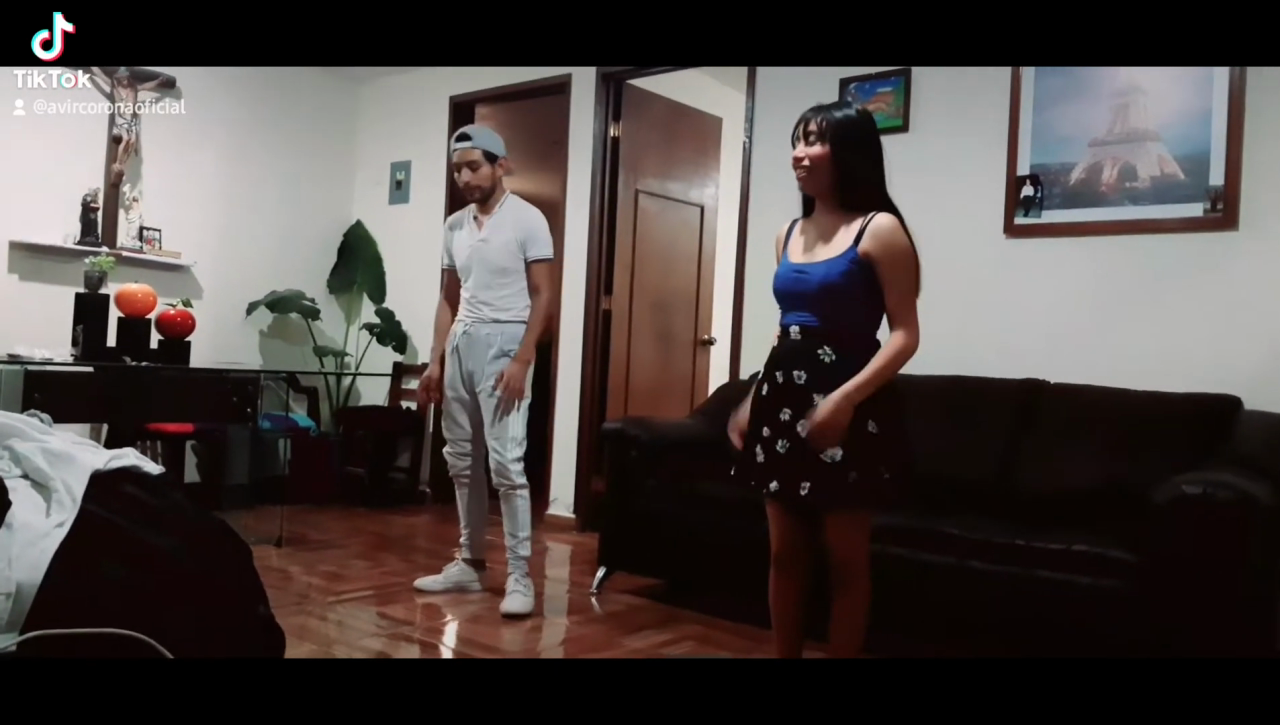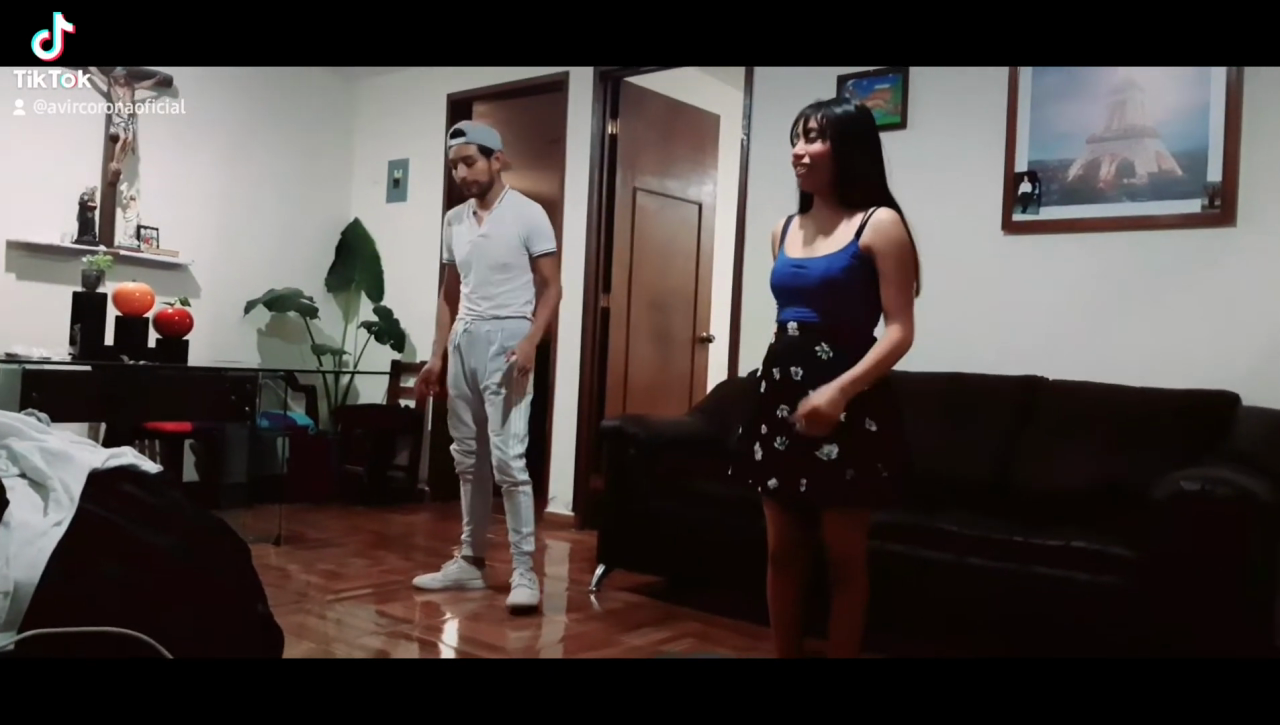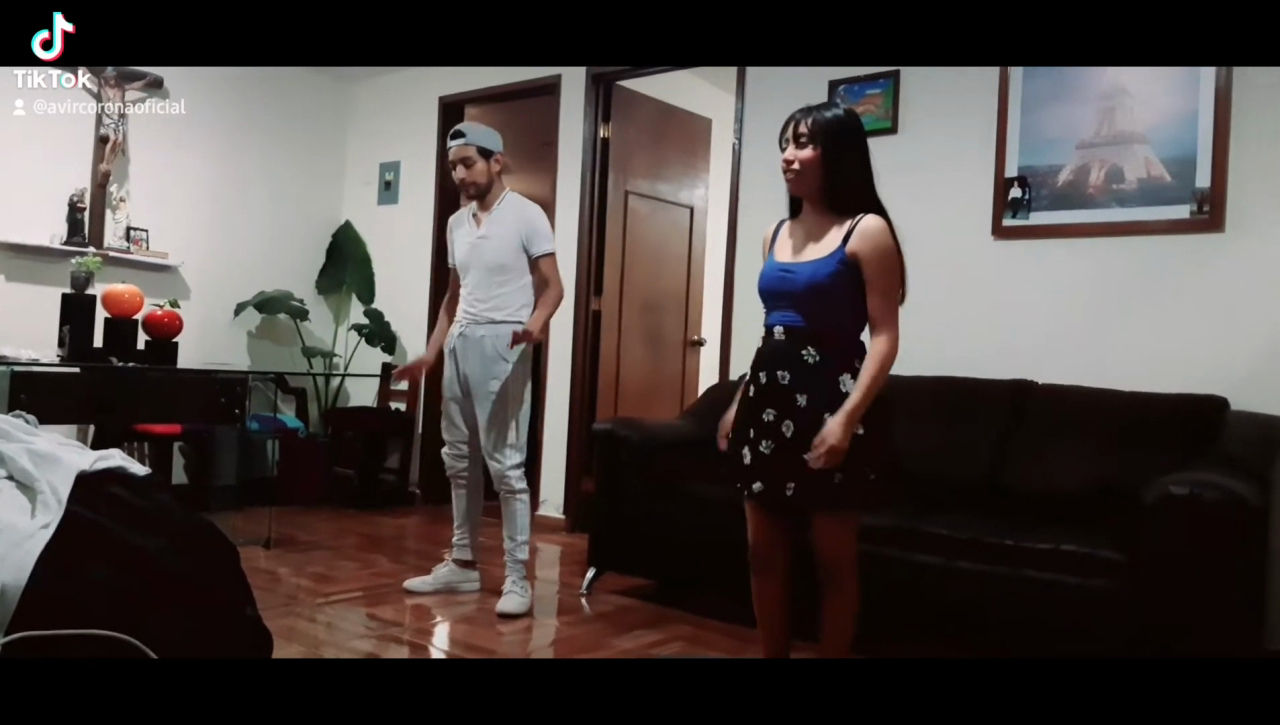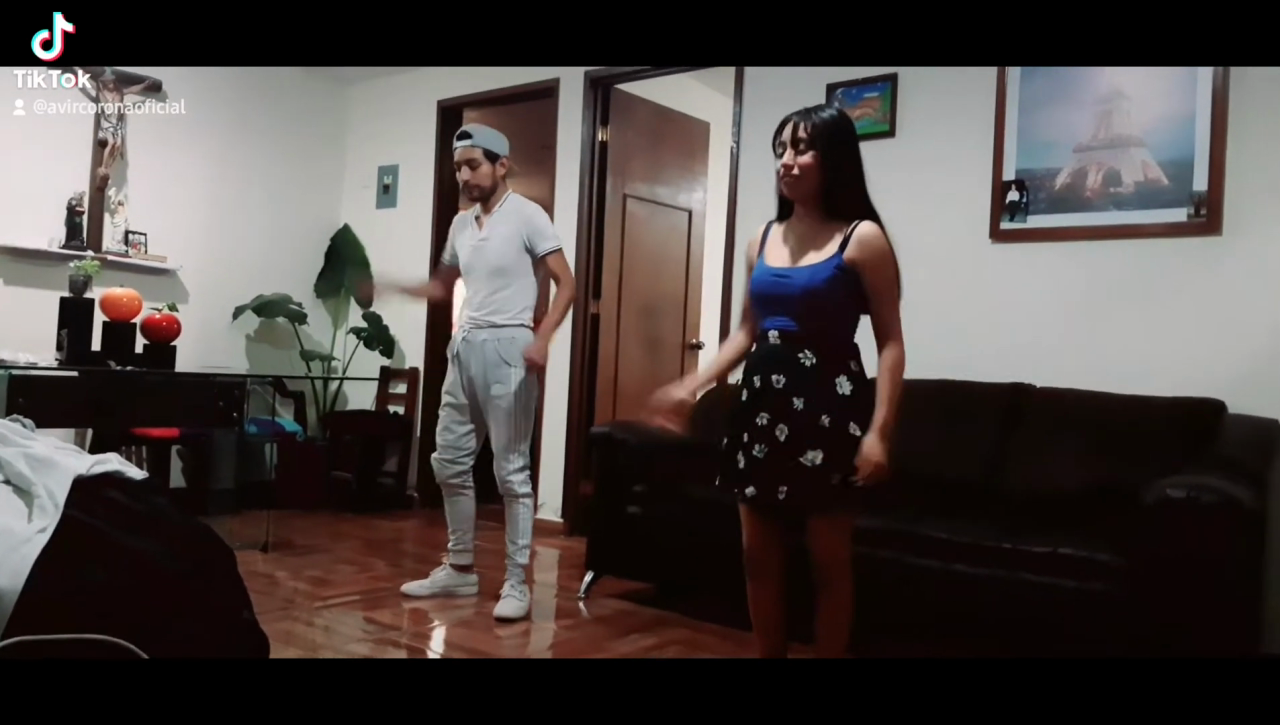
dt=0.2s
person 1, frame 1
left shoulder: (879, 230)
right shoulder: (789, 234)
left elbow: (904, 335)
left wrist: (846, 401)
right wrist: (753, 401)
left hip: (846, 407)
right hip: (785, 396)
left knee: (845, 558)
right knee: (784, 553)
left ankle: (839, 658)
right ankle: (785, 659)
person 1, frame 2
left shoulder: (880, 224)
right shoulder: (786, 228)
left elbow: (899, 330)
left wrist: (839, 391)
left hip: (843, 400)
right hip: (782, 390)
left knee: (843, 555)
right knee: (782, 550)
left ankle: (840, 656)
right ankle: (785, 656)
person 1, frame 3
left shoulder: (867, 232)
right shoulder: (776, 234)
left elbow: (884, 337)
left wrist: (846, 417)
right wrist: (738, 402)
left hip: (829, 398)
right hip: (770, 397)
left knee: (834, 558)
right knee: (764, 552)
left ankle: (831, 658)
right ankle: (773, 658)
person 1, frame 4
left shoulder: (862, 238)
right shoulder: (764, 238)
left elbow: (890, 342)
left wrist: (879, 428)
right wrist: (692, 384)
left hip: (826, 404)
right hip: (762, 401)
left knee: (829, 561)
right knee: (760, 556)
left ankle: (828, 661)
right ankle: (769, 660)
person 2, frame 1
left shoulder: (527, 219)
right shoulder: (454, 225)
left elbow: (542, 296)
right elbow: (448, 298)
left wrist: (521, 360)
right wrist: (435, 360)
left hip: (504, 346)
right hip: (461, 345)
left knee: (505, 462)
right knee: (463, 462)
left ankle: (519, 576)
right ankle: (471, 563)
person 2, frame 2
left shoulder: (527, 214)
right shoulder: (453, 220)
left elbow: (551, 286)
left wrist: (531, 336)
right wrist: (438, 355)
left hip: (506, 342)
right hip: (463, 341)
left knee: (507, 458)
right knee: (468, 460)
left ankle: (524, 571)
right ankle: (471, 562)
person 2, frame 3
left shoulder: (527, 215)
right shoulder: (456, 223)
left elbow: (553, 287)
left wrist: (536, 323)
right wrist: (431, 350)
left hip: (503, 348)
right hip: (460, 345)
left knee: (506, 466)
right knee: (460, 460)
left ankle: (518, 578)
right ankle: (463, 564)
person 2, frame 4
left shoulder: (528, 216)
right shoulder: (460, 224)
left elbow: (565, 282)
left wrist: (541, 337)
right wrist: (395, 288)
left hip: (507, 350)
right hip: (463, 348)
left knee: (511, 471)
right knee: (450, 462)
left ankle: (517, 582)
right ankle: (460, 568)
